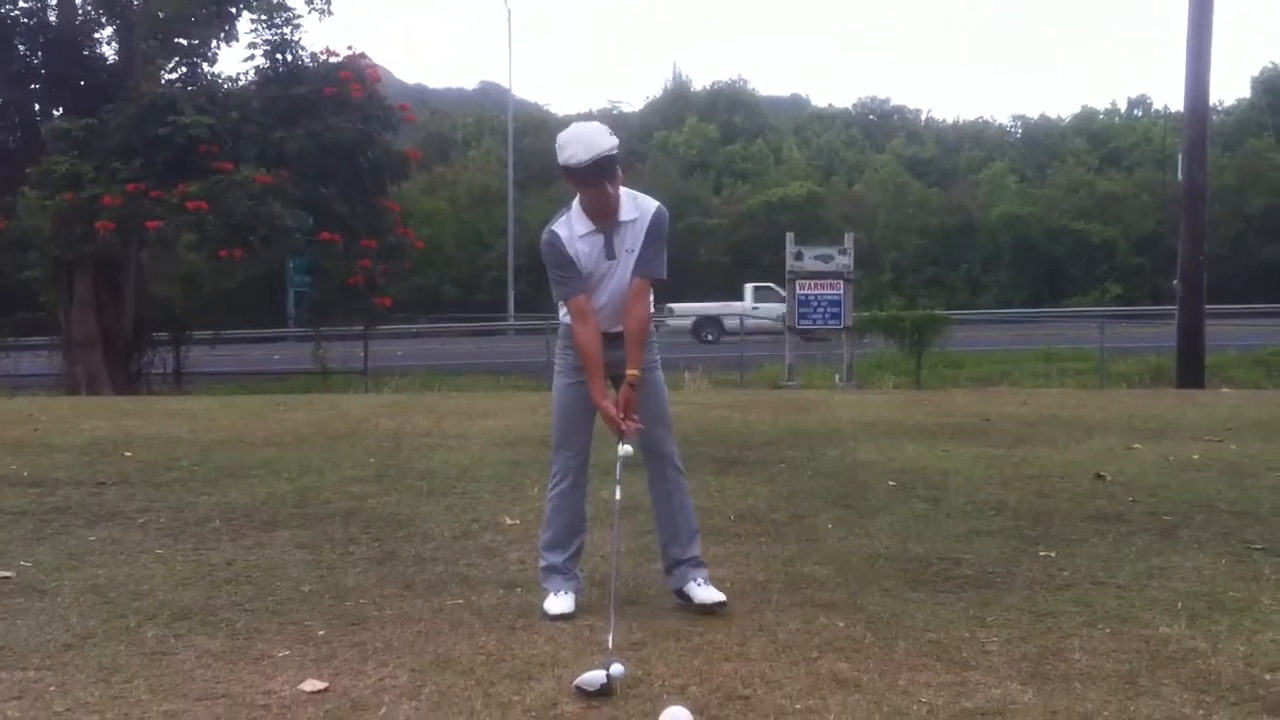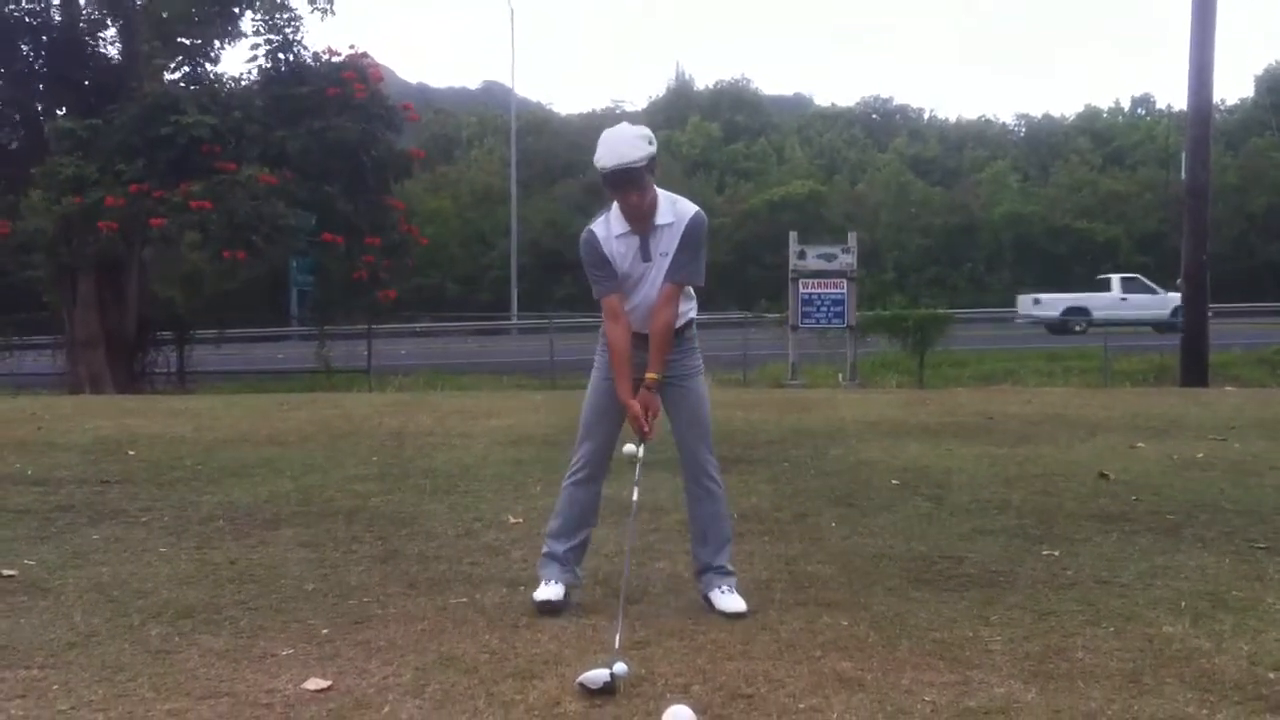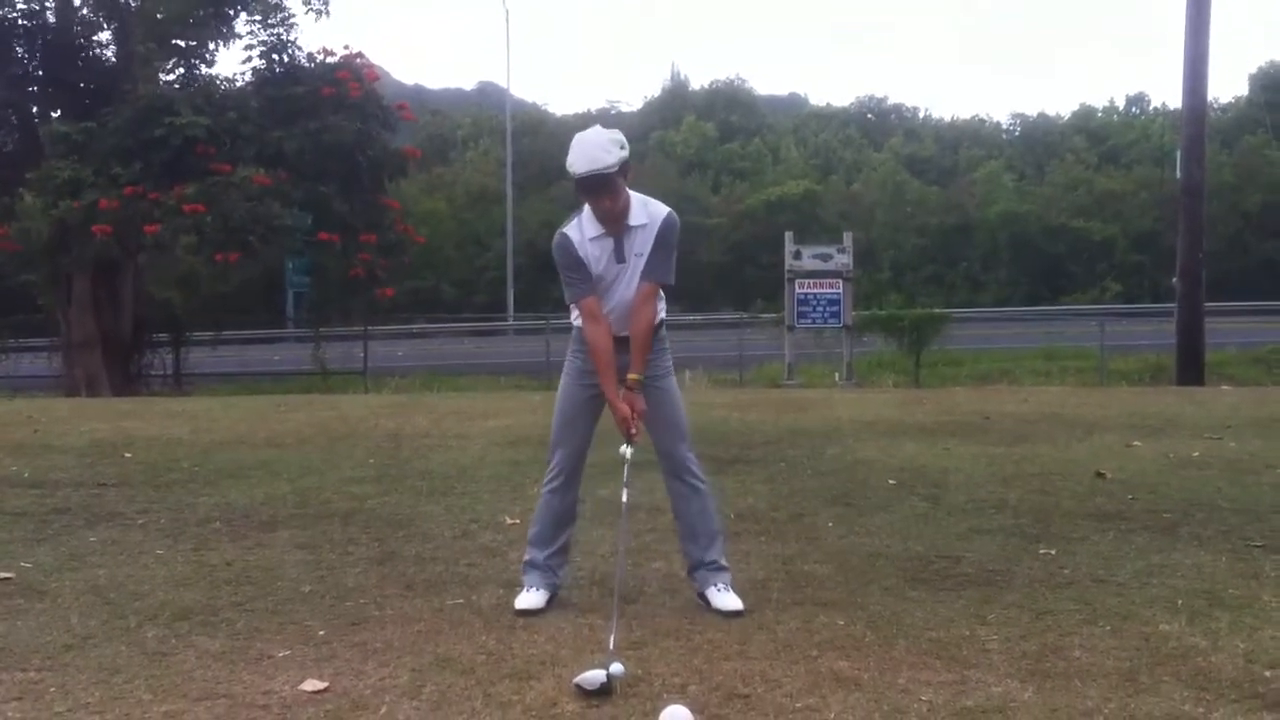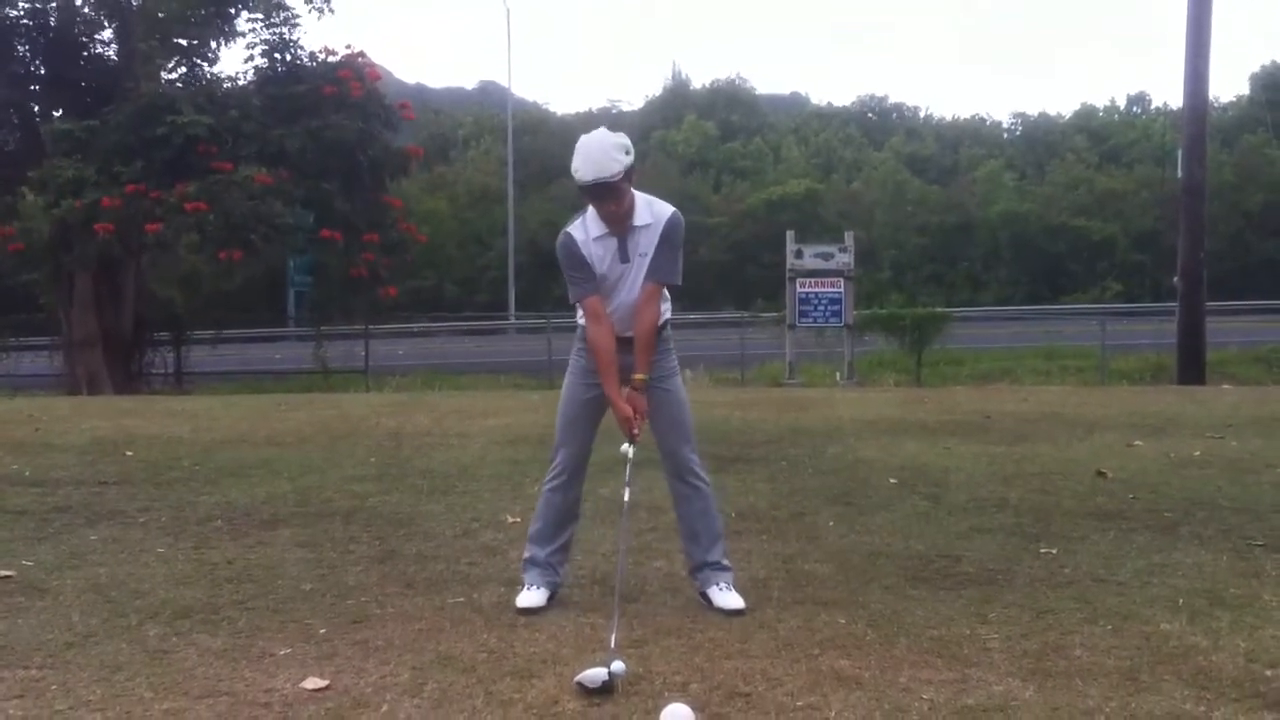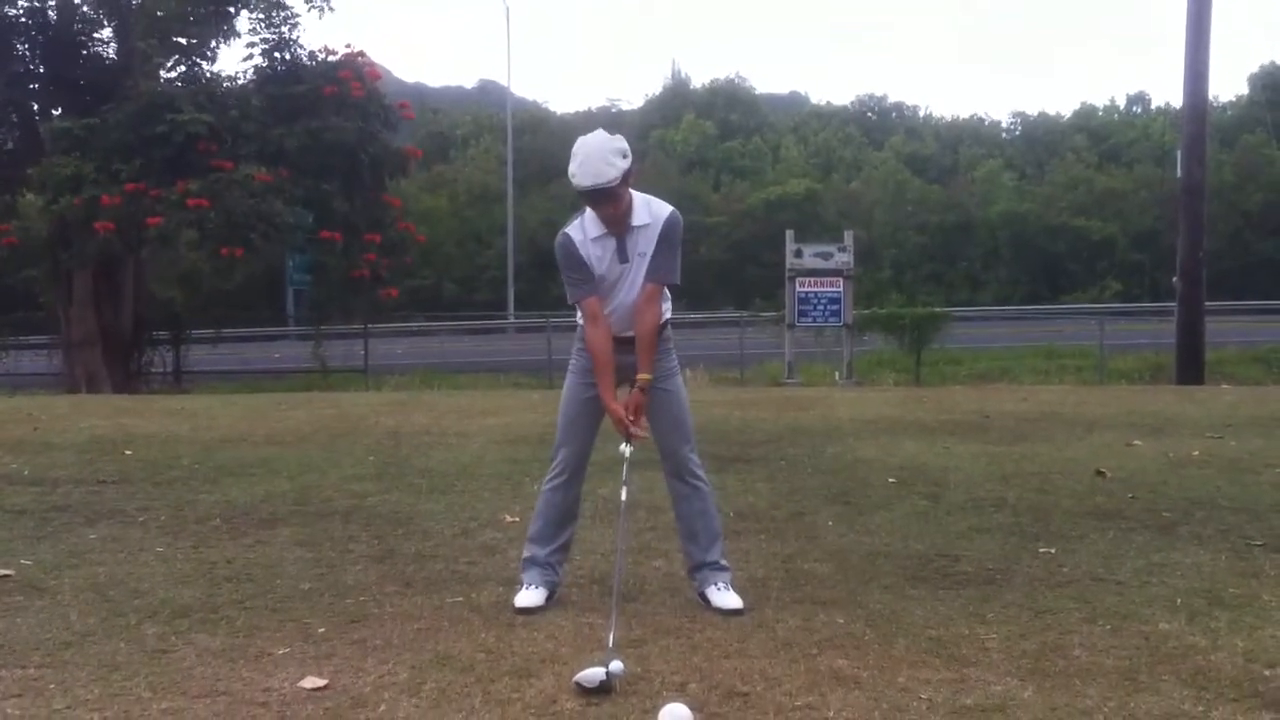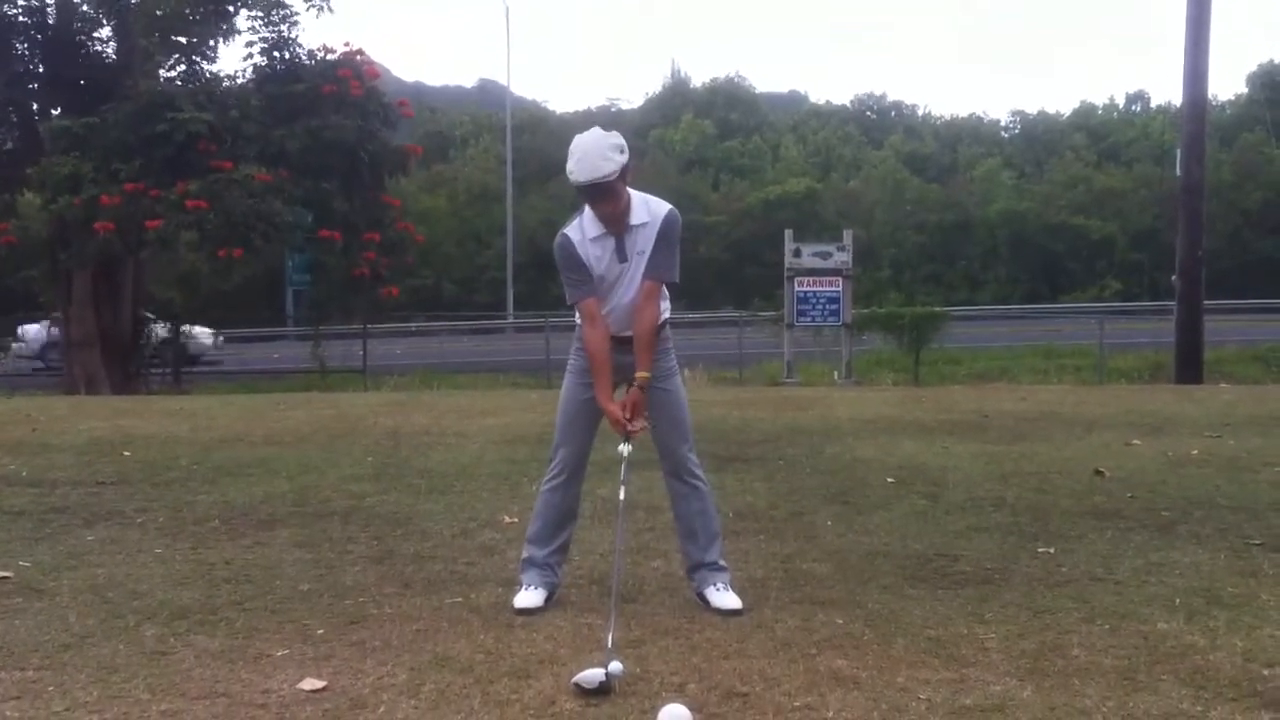
dt=0.4s
person 1, frame 1
left shoulder: (651, 216)
right shoulder: (557, 237)
left elbow: (637, 302)
right elbow: (582, 319)
left wrist: (632, 381)
right wrist: (600, 397)
left hip: (638, 342)
right hip: (579, 347)
left knee: (664, 457)
right knee: (568, 464)
left ankle: (687, 570)
right ankle: (559, 578)
person 1, frame 2
left shoulder: (690, 220)
right shoulder: (596, 237)
left elbow: (666, 305)
right elbow: (615, 318)
left wrist: (652, 383)
right wrist: (626, 396)
left hip: (676, 346)
right hip: (618, 346)
left knee: (701, 462)
right knee: (588, 459)
left ankle: (717, 577)
right ankle: (557, 569)
person 1, frame 3
left shoulder: (662, 221)
right shoulder: (568, 240)
left elbow: (643, 305)
right elbow: (593, 320)
left wrist: (635, 384)
right wrist: (613, 396)
left hip: (648, 347)
right hip: (589, 351)
left knee: (681, 460)
right knee: (563, 464)
left ankle: (710, 575)
right ankle: (540, 574)
person 1, frame 4
left shoulder: (666, 221)
right shoulder: (573, 239)
left elbow: (647, 306)
right elbow: (597, 320)
left wrist: (639, 384)
right wrist: (614, 396)
left hip: (653, 346)
right hip: (594, 350)
left knee: (684, 461)
right knee: (566, 462)
left ankle: (712, 574)
right ankle: (540, 573)
person 1, frame 5
left shoulder: (665, 220)
right shoulder: (571, 240)
left elbow: (649, 306)
right elbow: (595, 320)
left wrist: (642, 385)
right wrist: (608, 397)
left hip: (653, 345)
right hip: (594, 349)
left knee: (683, 460)
right knee: (566, 462)
left ankle: (711, 574)
right ankle: (539, 573)
person 1, frame 6
left shoulder: (663, 219)
right shoulder: (570, 240)
left elbow: (647, 304)
right elbow: (592, 321)
left wrist: (640, 383)
right wrist: (605, 397)
left hip: (652, 345)
right hip: (594, 349)
left knee: (682, 460)
right knee: (565, 462)
left ankle: (710, 574)
right ankle: (538, 573)
